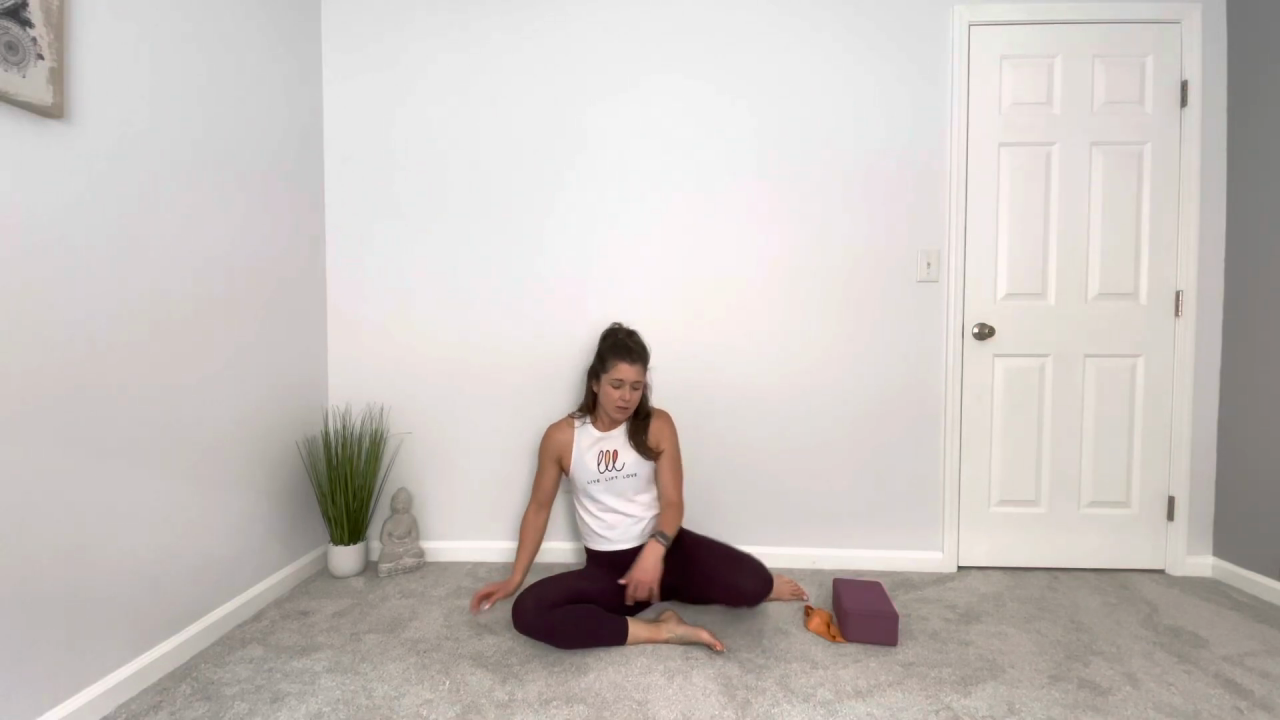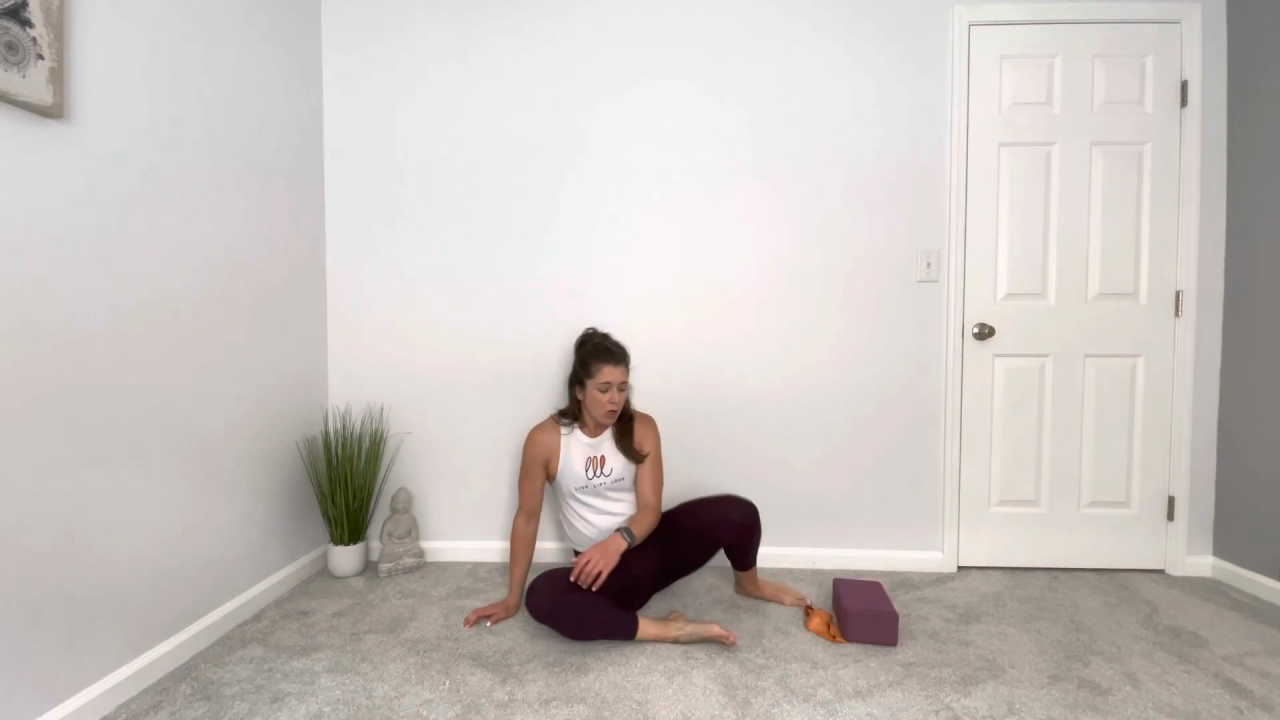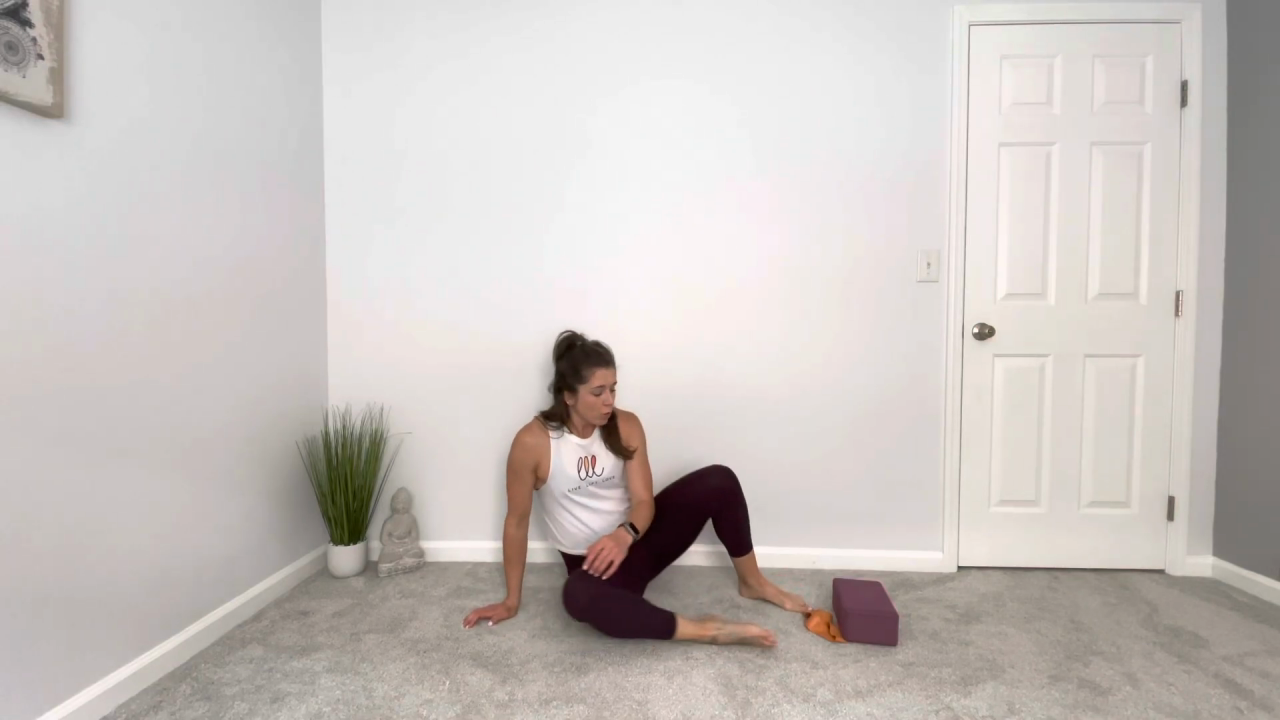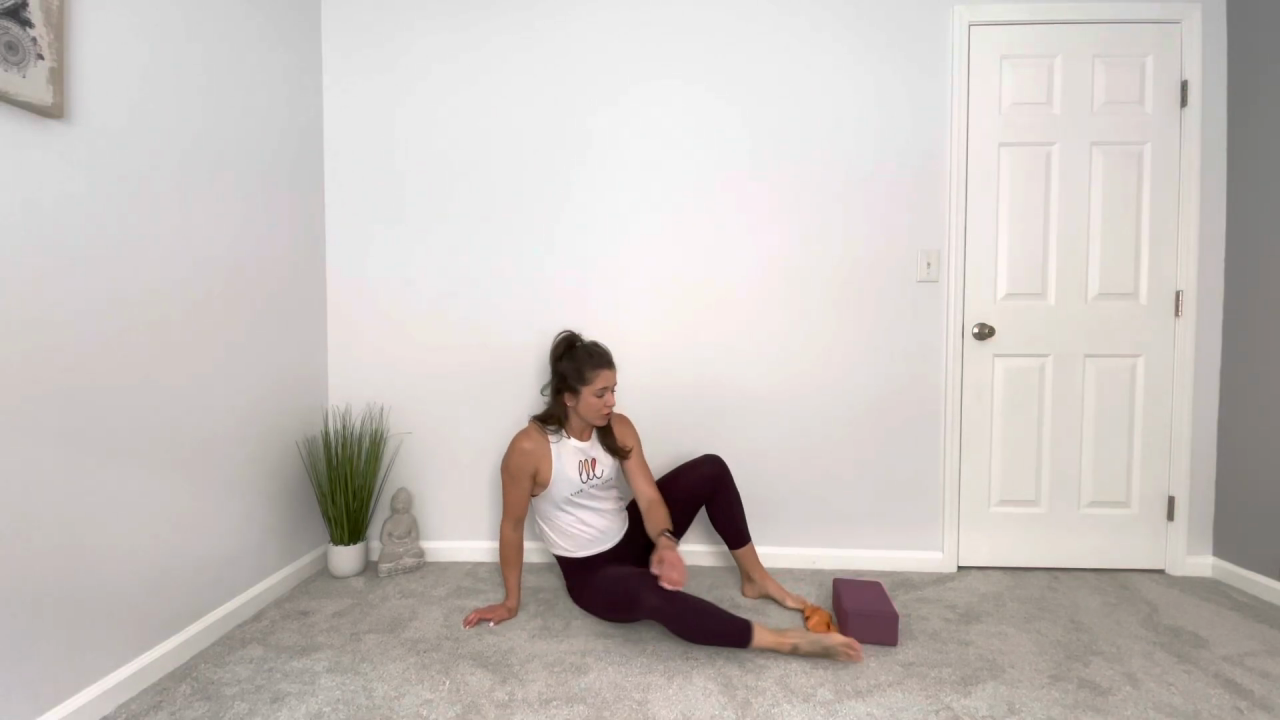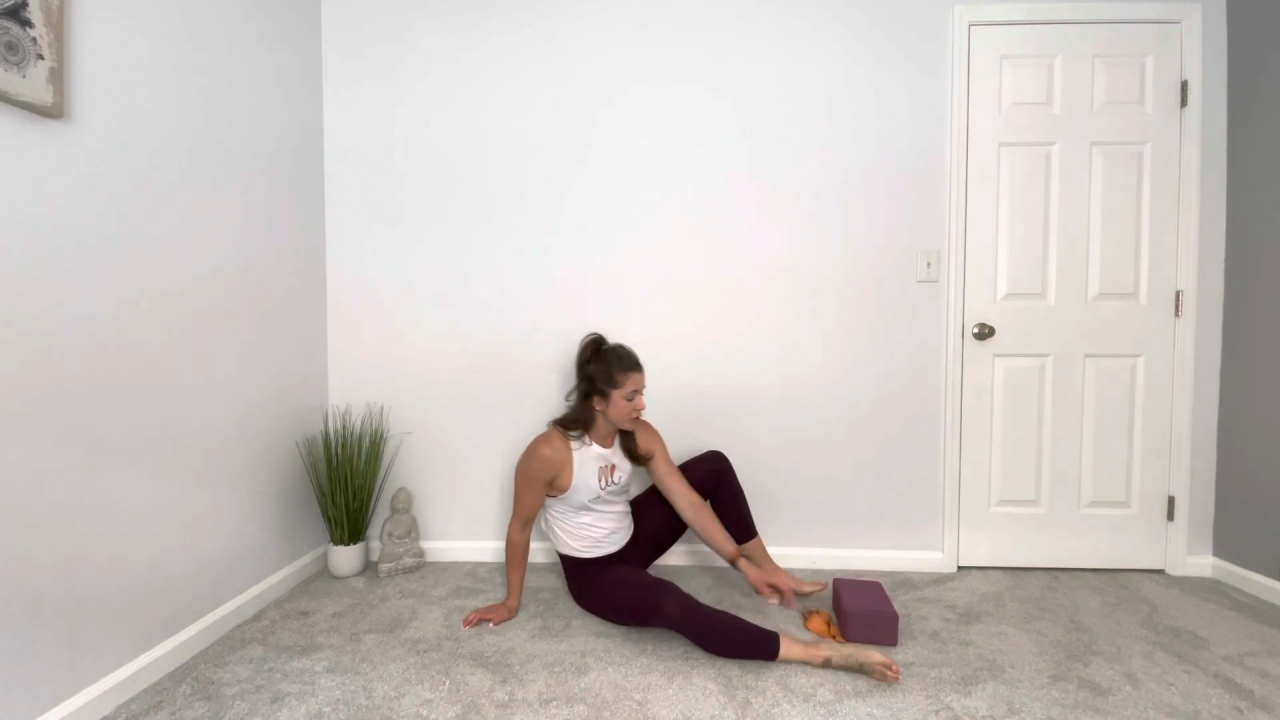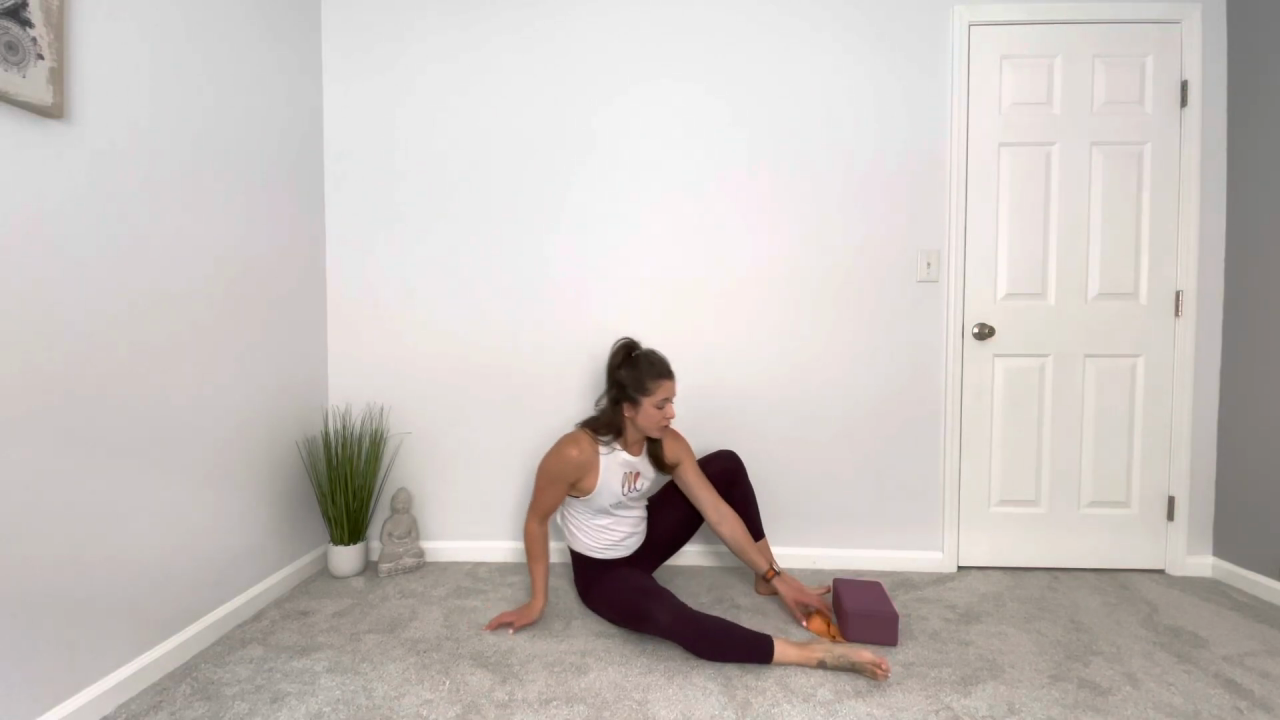
dt=0.2s
person 1, frame 1
left shoulder: (658, 425)
right shoulder: (562, 435)
left elbow: (672, 502)
right elbow: (539, 507)
left wrist: (655, 549)
right wrist: (515, 577)
left hip: (661, 550)
right hip: (606, 567)
left knee: (753, 582)
right knee: (527, 613)
right ankle: (662, 631)
person 1, frame 2
left shoulder: (642, 428)
right shoulder: (546, 438)
left elbow: (650, 509)
right elbow: (527, 516)
left wrist: (618, 541)
right wrist: (511, 598)
left hip: (649, 543)
right hip: (601, 564)
left knee: (738, 512)
right knee: (541, 597)
left ankle: (748, 583)
right ankle: (668, 630)
person 1, frame 3
left shoulder: (626, 426)
right shoulder: (533, 442)
left elbow: (644, 502)
right elbow: (517, 522)
left wrist: (623, 535)
right wrist: (511, 601)
left hip: (635, 541)
right hip: (595, 562)
left knee: (719, 480)
right knee: (580, 595)
left ankle: (753, 583)
right ankle: (706, 630)
person 1, frame 4
left shoulder: (618, 429)
right shoulder: (530, 447)
left elbow: (650, 499)
right elbow: (512, 525)
left wrist: (665, 542)
right wrist: (511, 602)
left hip: (630, 541)
right hip: (591, 575)
left knee: (710, 468)
right knee: (653, 594)
left ankle: (756, 580)
right ankle: (781, 640)
person 1, frame 5
left shoulder: (639, 435)
right shoulder: (549, 452)
left elbow: (686, 502)
right elbow: (520, 526)
left wrist: (742, 564)
right wrist: (512, 602)
left hip: (630, 539)
right hip: (593, 576)
left knee: (713, 465)
right knee: (674, 605)
left ankle: (770, 573)
right ankle: (815, 652)
person 1, frame 6
left shoulder: (667, 444)
right shoulder: (576, 453)
left elbow: (719, 514)
right elbow: (536, 520)
left wrist: (777, 577)
right wrist: (537, 601)
left hip: (644, 541)
right hip: (601, 574)
left knee: (726, 465)
right knee: (669, 615)
left ankle: (767, 584)
right ankle: (806, 654)
